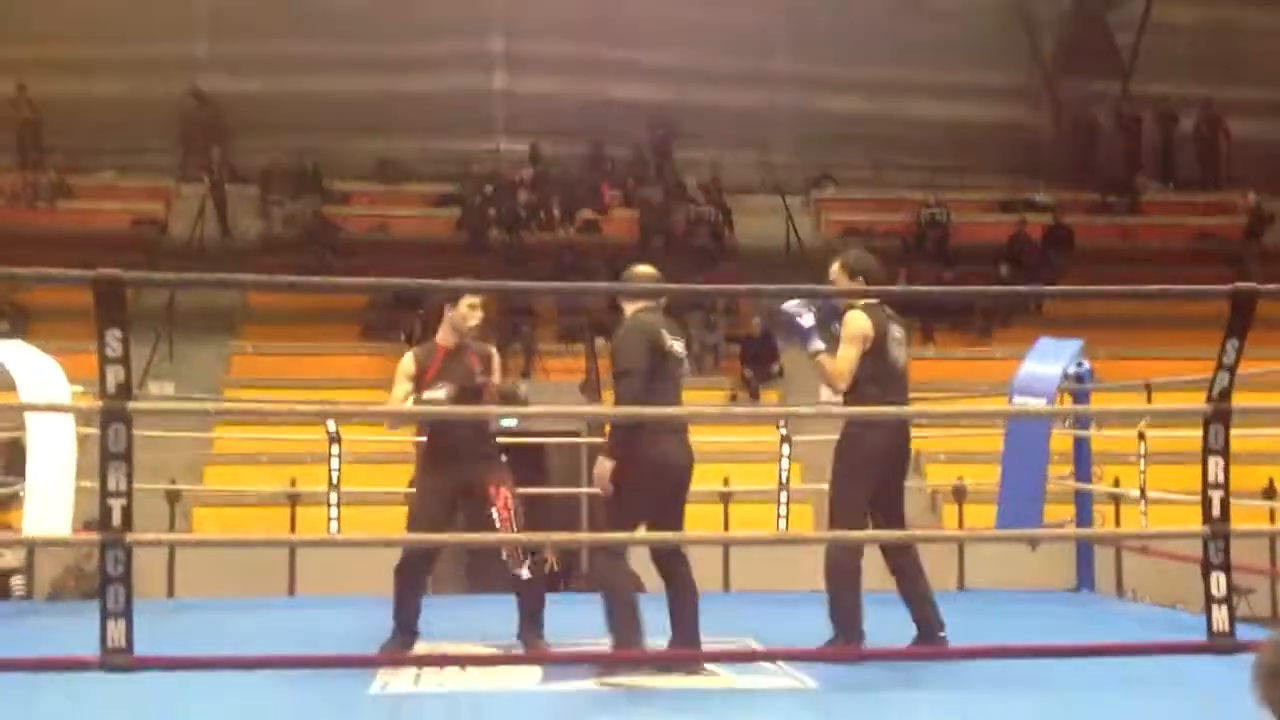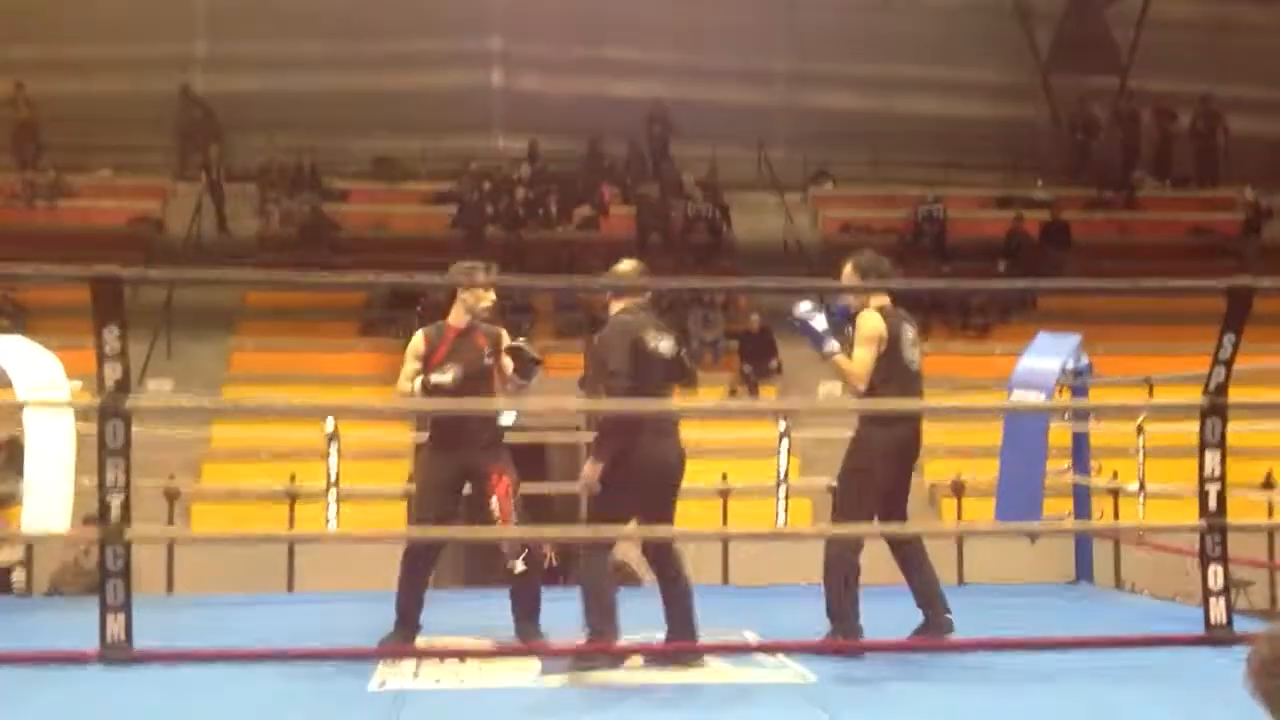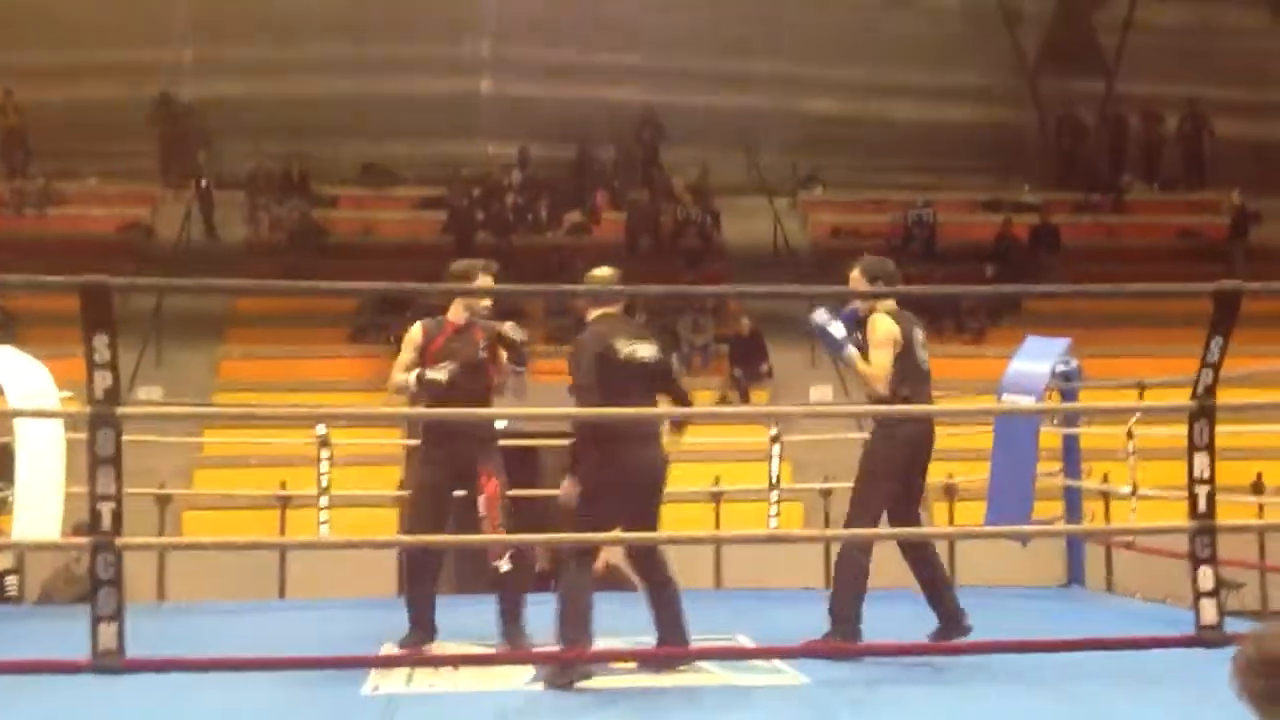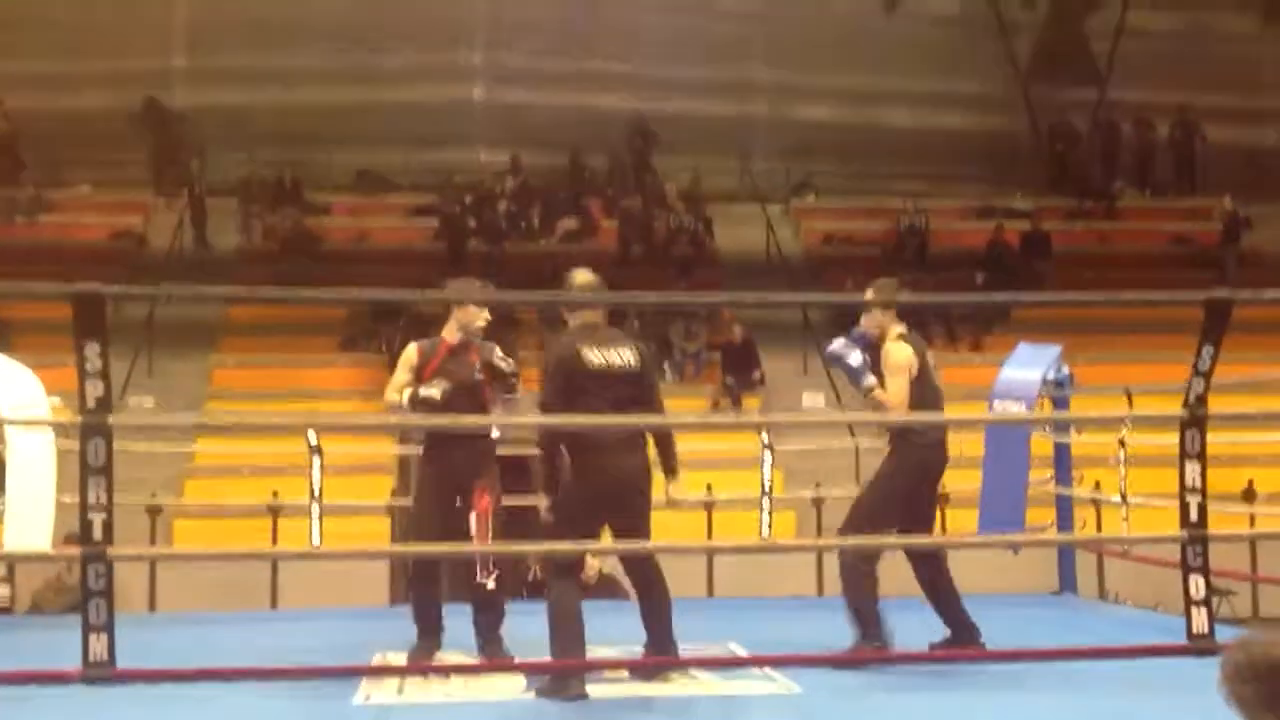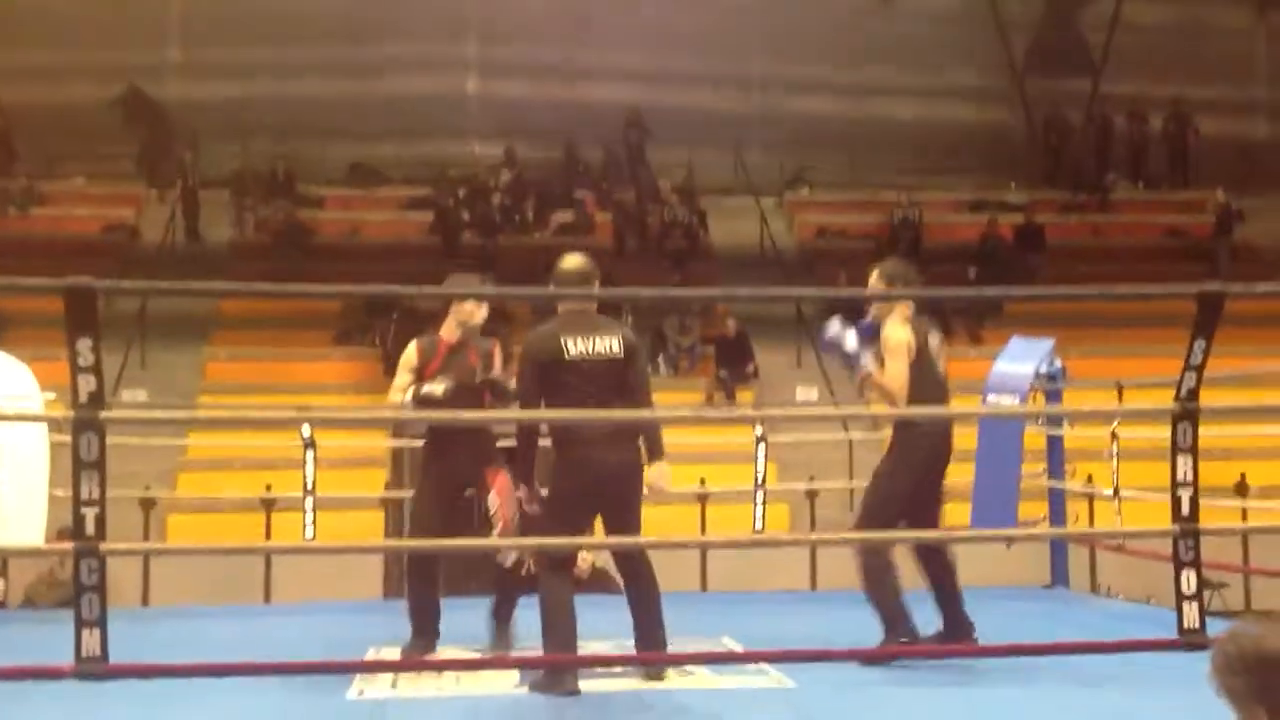
dt=0.1s
person 1, frame 1
left shoulder: (634, 329)
right shoulder: (670, 333)
left elbow: (630, 395)
left wrist: (610, 453)
left hip: (646, 451)
right hip: (677, 450)
left knee: (608, 548)
right knee: (669, 550)
left ankle: (628, 645)
right ankle: (686, 647)
person 1, frame 2
left shoulder: (617, 330)
right shoulder: (663, 332)
left elbow: (616, 396)
right elbow: (687, 379)
left wrist: (597, 455)
left hip: (634, 452)
right hip: (668, 450)
left knee: (596, 546)
right knee: (661, 546)
left ankle: (602, 642)
right ankle: (682, 642)
person 1, frame 3
left shoulder: (590, 339)
right shoulder: (647, 340)
left elbow: (589, 410)
right elbow: (681, 398)
left wrist: (575, 474)
right wrist: (674, 427)
left hip: (615, 460)
right hip: (650, 458)
left knee: (577, 558)
right knee: (647, 552)
left ankle: (574, 655)
right ankle: (674, 644)
person 1, frame 4
left shoulder: (562, 351)
right shoulder: (632, 348)
left elbow: (552, 424)
right elbow: (656, 413)
left wrist: (549, 486)
right wrist: (670, 469)
left hip: (590, 470)
right hip: (634, 467)
left knee: (563, 569)
right knee: (641, 561)
left ankle: (568, 674)
right ankle: (662, 655)
person 1, frame 5
left shoulder: (541, 340)
right shoulder: (622, 334)
left elbow: (528, 414)
right elbow: (641, 401)
left wrist: (522, 475)
right wrist: (656, 458)
left hip: (576, 462)
right hip: (623, 459)
left knee: (555, 564)
right knee: (631, 554)
left ankle: (561, 670)
right ankle: (654, 654)
person 2, frame 1
left shoulder: (856, 319)
right shoulder: (889, 320)
left elbow: (839, 382)
left wrist: (812, 339)
right wrist: (831, 326)
left hip: (866, 432)
right hip: (894, 431)
left knee: (845, 534)
right knee: (892, 531)
left ankle: (847, 635)
right ankle: (930, 627)
person 2, frame 2
left shoulder: (869, 319)
right shoulder: (902, 320)
left elbow: (858, 382)
left wrist: (825, 340)
right wrist: (842, 329)
left hip: (881, 431)
right hip: (905, 431)
left knee: (846, 529)
right knee: (895, 522)
left ankle: (844, 629)
right ankle: (936, 613)
person 2, frame 3
left shoulder: (881, 322)
right shoulder: (908, 321)
left elbow: (879, 385)
left wrist: (844, 346)
right wrist: (856, 334)
left hip: (896, 433)
right hip: (917, 431)
left knee: (859, 528)
right knee: (907, 525)
left ankle: (844, 630)
right ankle: (952, 616)
person 2, frame 4
left shoulder: (895, 349)
right shoulder: (914, 345)
left elbow: (897, 411)
left wrist: (861, 376)
right wrist: (866, 354)
left hip: (910, 454)
right hip: (930, 452)
left knee: (854, 539)
right knee: (920, 544)
left ankle: (871, 638)
right ankle: (964, 631)
person 2, frame 5
left shoulder: (895, 330)
right shoulder: (925, 328)
left elbow: (897, 396)
left wrist: (863, 362)
right wrist: (873, 355)
left hip: (915, 442)
right hip: (935, 441)
left knee: (872, 534)
right knee: (924, 535)
left ankle: (900, 633)
right ankle: (958, 627)
person 3, frame 1
left shoulder: (487, 355)
right shoulder: (416, 359)
left wrist: (510, 398)
right wrist: (421, 401)
left hip: (483, 460)
right hip: (438, 464)
left knee: (517, 543)
right knee: (417, 552)
left ankle: (531, 631)
right ankle: (403, 633)
person 3, frame 2
left shoulder: (497, 337)
right shoulder: (426, 339)
left elbow: (511, 387)
right elbow: (402, 391)
left wrist: (526, 368)
right wrist: (427, 384)
left hip: (488, 445)
right hip: (442, 447)
right knee: (422, 539)
left ankle: (528, 625)
right ankle: (405, 625)
person 3, frame 3
left shoulder: (494, 333)
right shoulder: (423, 332)
left elbow: (506, 380)
right elbow: (395, 381)
left wrist: (517, 355)
right wrist: (421, 379)
left hip: (480, 442)
right hip: (436, 443)
left knee: (497, 533)
right knee: (421, 537)
left ankle: (512, 626)
right ankle: (420, 627)
person 3, frame 4
left shoulder: (489, 353)
right shoulder: (419, 352)
left elbow: (500, 401)
right elbow: (390, 399)
left wrist: (507, 381)
right wrist: (416, 397)
left hip: (479, 459)
right hip: (437, 459)
left knee: (484, 550)
right knee: (426, 551)
left ankle: (491, 638)
right ankle: (428, 636)
person 3, frame 5
left shoulder: (489, 351)
right shoulder: (419, 351)
left elbow: (498, 400)
right elbow: (393, 402)
left wrist: (504, 392)
right wrist: (419, 396)
left hip: (482, 453)
right hip: (439, 457)
left knee: (507, 522)
right knee: (424, 548)
right ankle: (423, 634)
